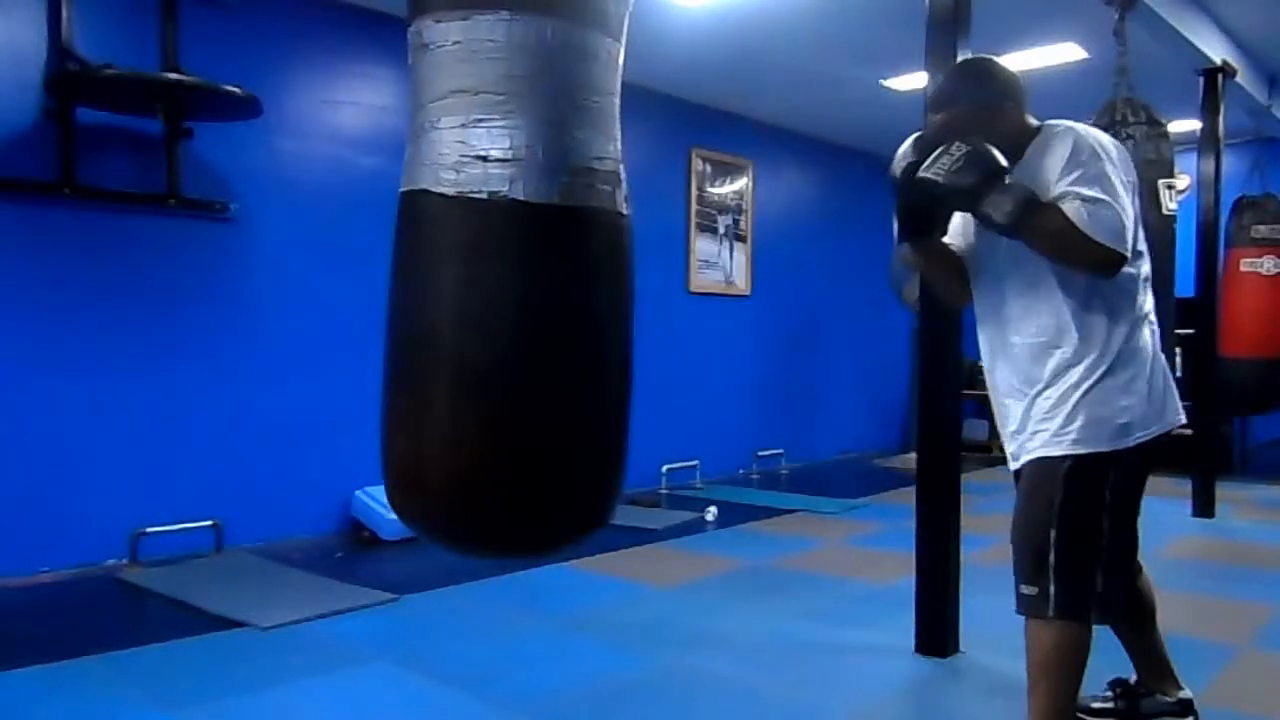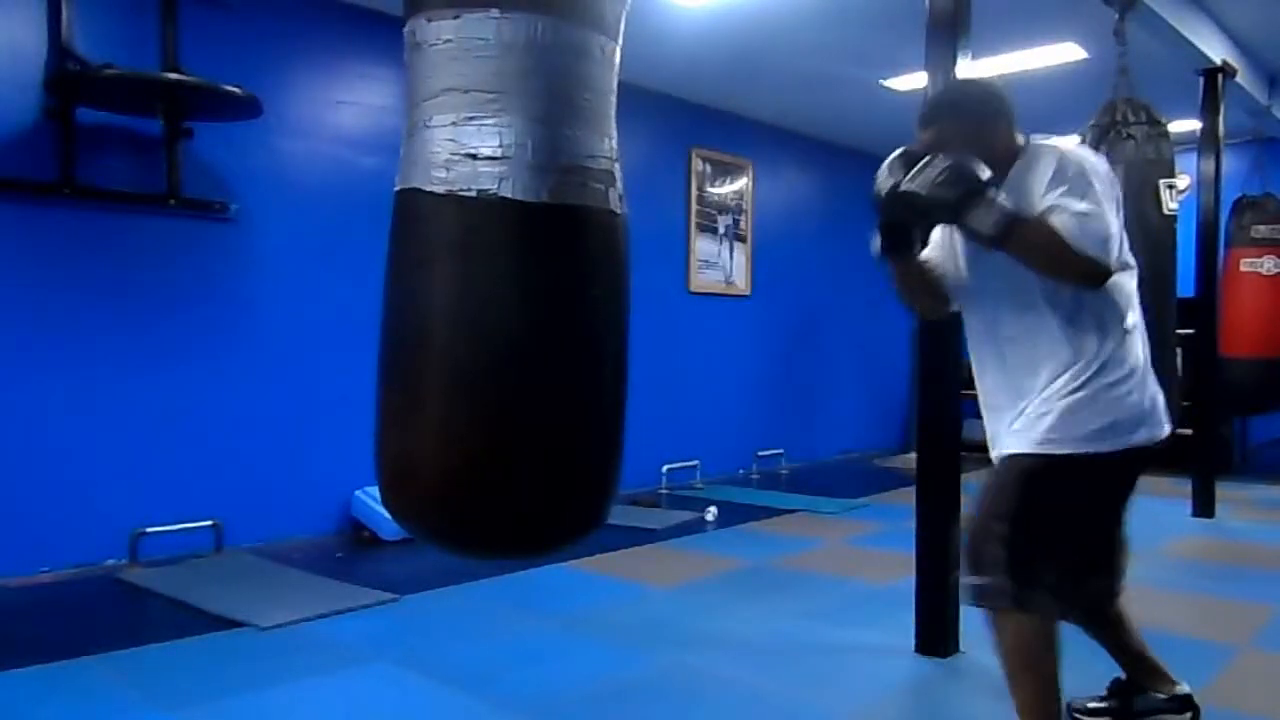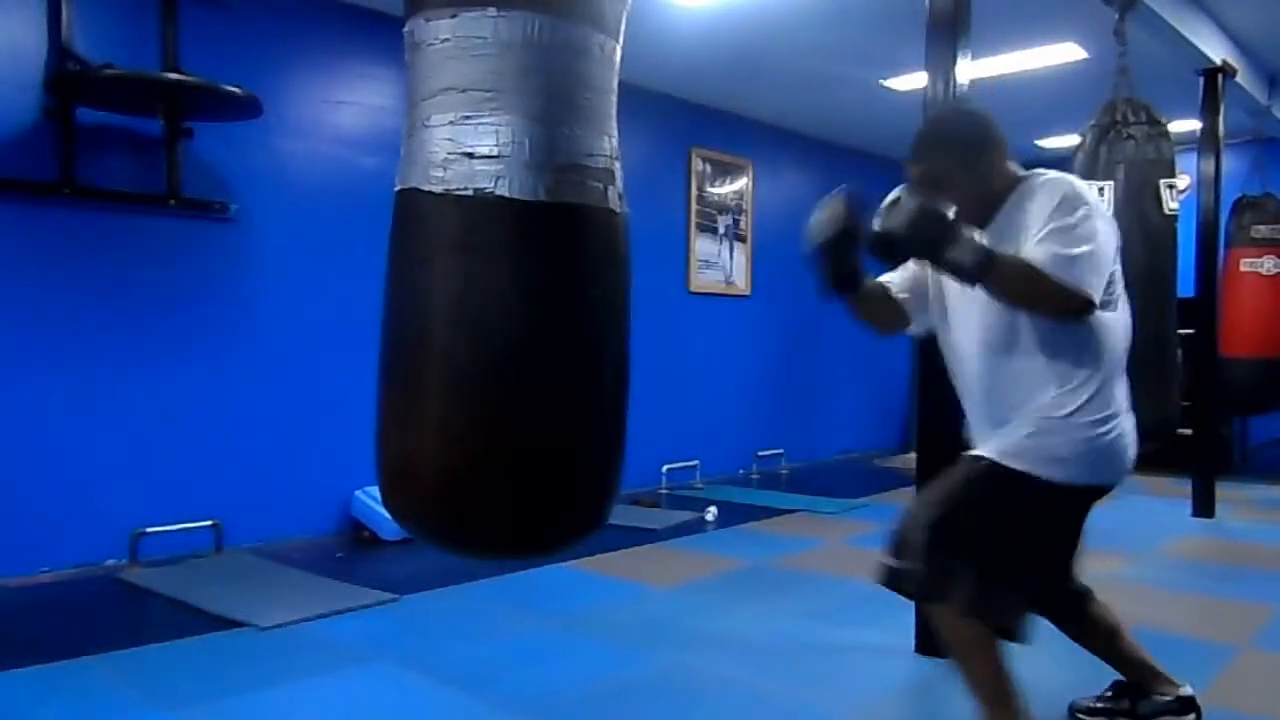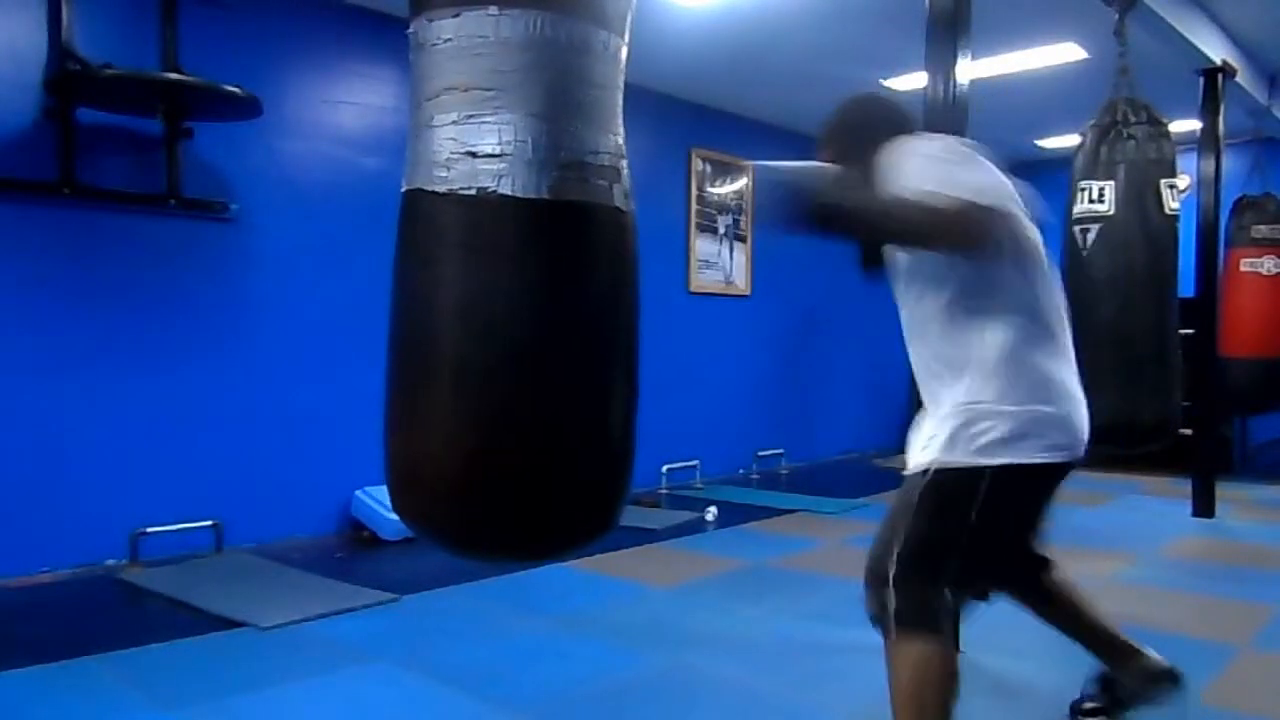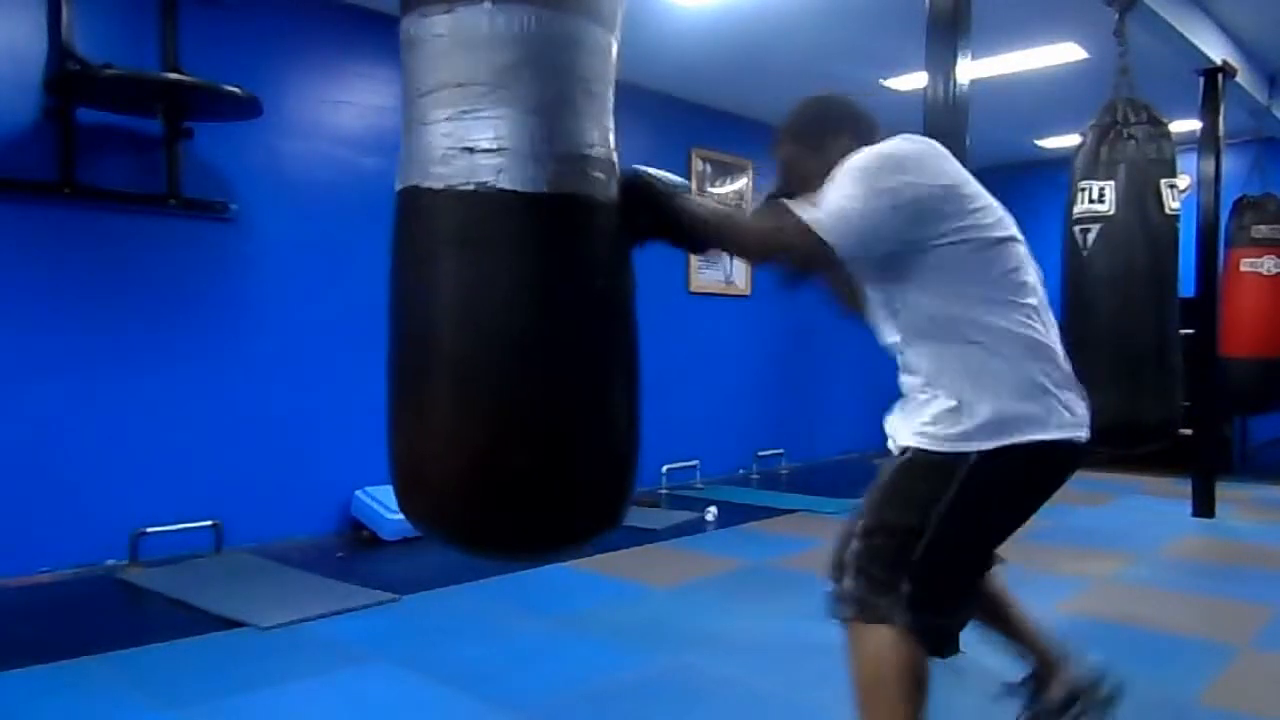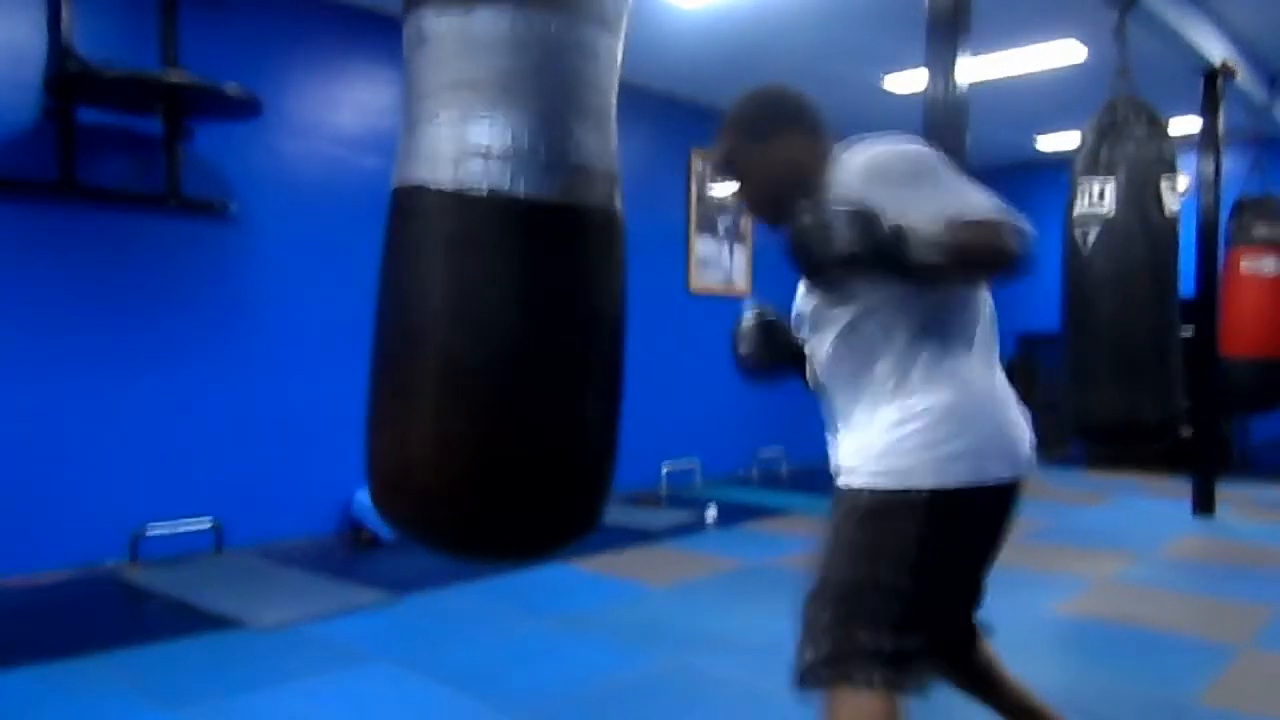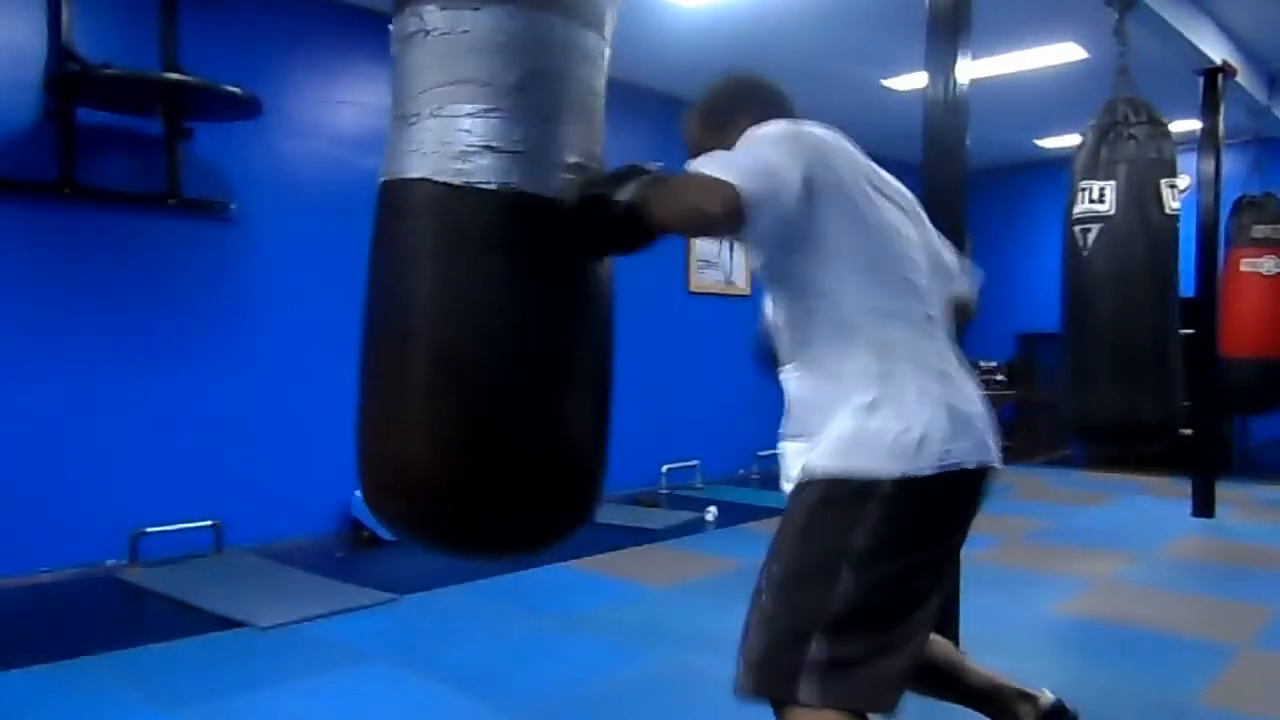
dt=0.4s
person 1, frame 1
left shoulder: (1079, 149)
right shoulder: (982, 174)
left elbow: (1105, 251)
right elbow: (958, 289)
left wrist: (996, 199)
right wrist: (920, 226)
left hip: (1093, 406)
right hip: (1050, 410)
left knee: (1054, 571)
right knee: (1102, 561)
person 1, frame 2
left shoulder: (1065, 167)
right shoulder: (965, 201)
left elbow: (1091, 263)
right elbow: (931, 300)
left wrist: (982, 213)
right wrist: (898, 239)
left hip: (1092, 413)
right hip: (1043, 422)
left knee: (1002, 560)
right knee: (1063, 573)
person 1, frame 3
left shoulder: (1062, 200)
right shoulder: (949, 225)
left elbow: (1068, 298)
right elbow: (890, 314)
left wrist: (957, 250)
right wrist: (846, 273)
left hip: (1062, 438)
right hip: (1030, 440)
left knee: (928, 552)
right knee: (1044, 585)
person 1, frame 4
left shoulder: (922, 155)
right shoulder: (926, 166)
left elbow: (981, 228)
left wrist: (858, 208)
right wrist: (888, 252)
left hip: (991, 424)
right hip: (1033, 418)
left knee: (906, 586)
right knee: (1006, 565)
right ankle: (1136, 668)
person 1, frame 5
left shoulder: (893, 163)
right shoulder: (911, 188)
left elbow: (803, 245)
right elbow: (874, 300)
left wrist: (674, 213)
left hip: (990, 420)
right hip: (1009, 417)
left knee: (878, 590)
right knee: (932, 568)
person 1, frame 6
left shoulder: (882, 169)
right shoulder: (819, 213)
left elbow: (1004, 243)
left wrist: (894, 247)
right wrist: (783, 345)
left hip: (930, 453)
right hip: (961, 449)
left knee: (853, 653)
right knee: (927, 625)
person 1, frame 7
left shoulder: (784, 142)
right shoulder: (869, 183)
left elbow: (708, 204)
right elbow: (957, 292)
left wrist: (633, 196)
left hip: (887, 446)
right hip: (926, 440)
left knee: (797, 665)
right knee: (873, 641)
